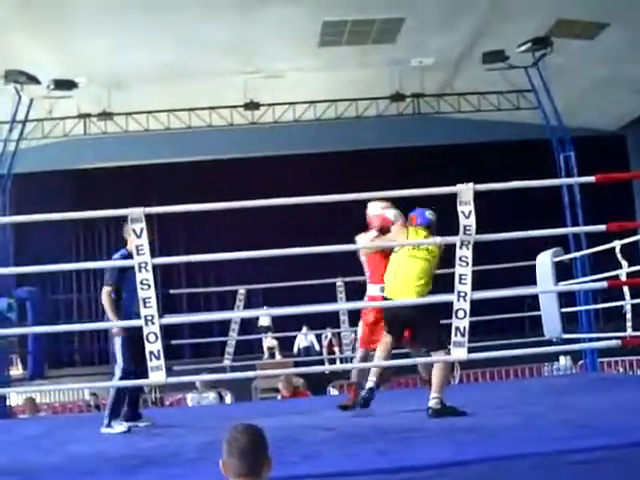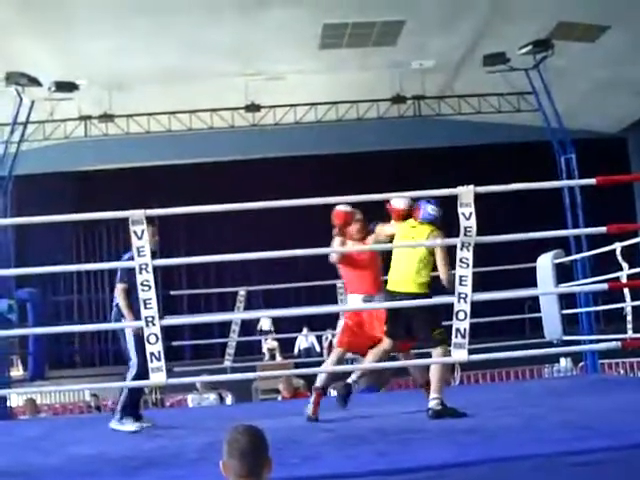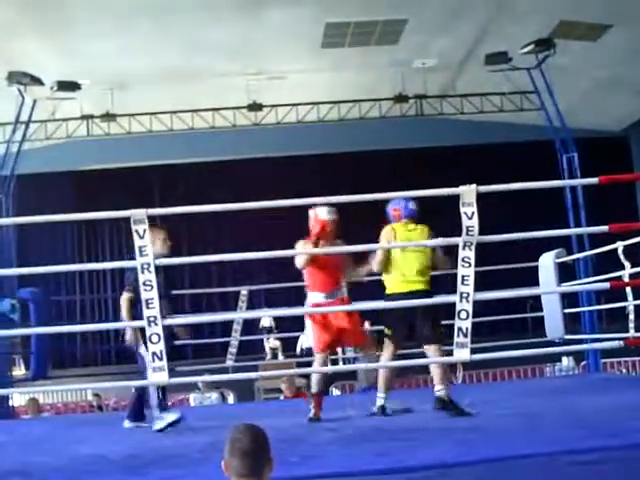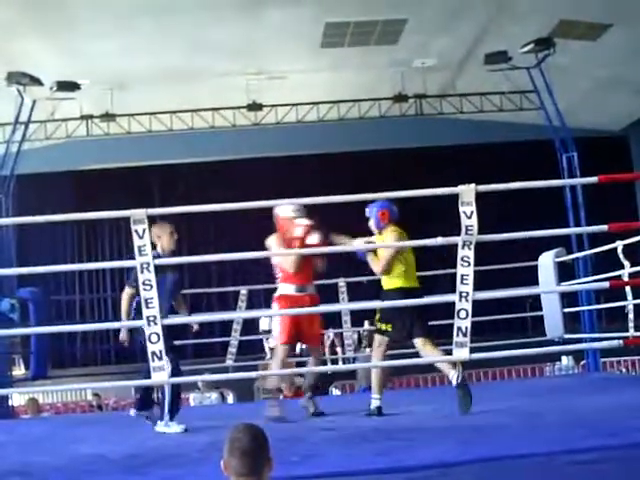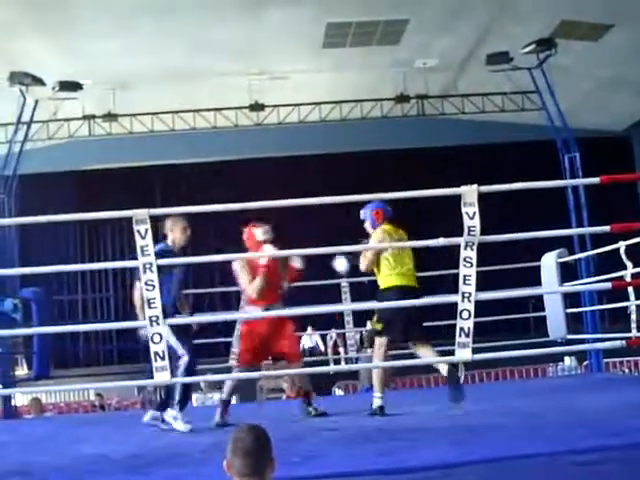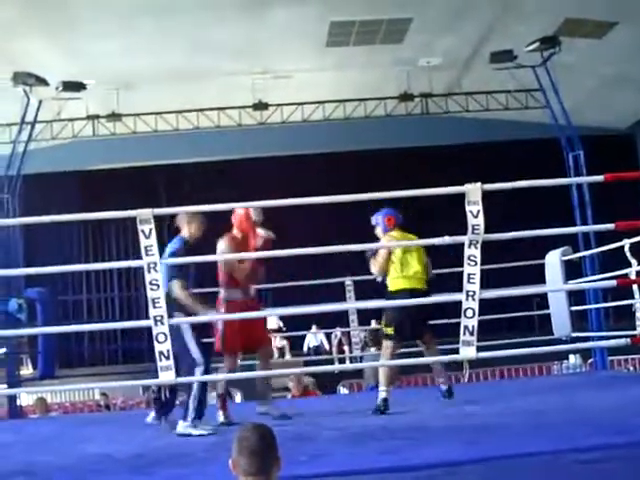
dt=0.2s
person 1, frame 1
right shoulder: (119, 260)
right elbow: (106, 294)
right wrist: (115, 321)
left hip: (137, 324)
right hip: (122, 324)
left knee: (140, 370)
right knee: (123, 370)
left ankle: (131, 415)
right ankle: (110, 421)
person 1, frame 2
right shoulder: (130, 260)
right elbow: (120, 291)
left wrist: (138, 320)
right wrist: (130, 318)
left hip: (139, 322)
right hip: (127, 321)
left knee: (143, 369)
right knee: (137, 367)
left ankle: (131, 416)
right ankle: (120, 418)
person 1, frame 3
left shoulder: (160, 269)
right elbow: (125, 299)
left wrist: (175, 325)
right wrist: (129, 329)
right hip: (137, 326)
left knee: (149, 368)
left ankle: (134, 416)
right ankle: (160, 414)
person 1, frame 4
left shoulder: (171, 265)
left elbow: (176, 296)
right elbow: (127, 295)
left wrist: (188, 318)
right wrist: (125, 327)
right knee: (170, 366)
left ankle: (142, 406)
right ankle: (166, 420)
person 1, frame 5
left shoulder: (178, 258)
right shoulder: (157, 255)
right elbow: (138, 289)
left wrist: (187, 317)
right wrist: (144, 320)
left hip: (169, 317)
left knee: (177, 361)
right knee: (185, 357)
left ankle: (158, 411)
right ankle: (174, 410)
person 1, frame 6
left shoulder: (176, 247)
right shoulder: (179, 249)
right elbow: (176, 288)
left wrist: (196, 310)
right wrist: (202, 310)
left hip: (170, 316)
right hip: (176, 316)
left knee: (178, 367)
right knee: (200, 365)
left ankle: (159, 411)
right ankle: (188, 422)
person 2, frame 1
left shoulder: (401, 232)
right shoulder: (436, 244)
left hip: (392, 302)
right hip: (416, 304)
left knee: (388, 339)
right knee: (440, 353)
left ankle: (370, 386)
right ankle: (436, 403)
person 2, frame 2
left shoulder: (401, 226)
right shoulder: (434, 235)
left elbow: (377, 234)
right elbow: (445, 274)
right wrist: (451, 287)
left hip: (393, 294)
right hip: (416, 296)
left knee: (387, 344)
right knee: (440, 349)
left ankle: (351, 383)
right ankle: (436, 404)
person 2, frame 3
left shoulder: (389, 231)
right shoulder: (426, 232)
left elbow: (377, 266)
right elbow: (443, 264)
left wrist: (377, 258)
left hip: (396, 296)
right hip: (421, 295)
left knee: (389, 348)
right knee: (432, 348)
left ankle: (380, 403)
right ankle: (442, 396)
person 2, frame 4
left shoulder: (392, 234)
right shoulder: (393, 233)
left elbow: (380, 268)
right elbow: (361, 242)
left wrist: (368, 254)
right wrist: (335, 238)
left hip: (397, 293)
right hip: (410, 293)
left knee: (379, 347)
right knee: (423, 344)
left ankle: (375, 404)
right ankle: (456, 377)
person 2, frame 5
left shoulder: (380, 234)
right shoulder: (401, 234)
left elbow: (365, 266)
left wrist: (364, 252)
left hip: (392, 292)
right hip: (411, 291)
left knee: (380, 346)
right knee: (417, 343)
left ankle: (378, 402)
right ankle: (447, 369)
person 2, frame 6
left shoulder: (388, 241)
right shoulder: (415, 241)
left elbow: (378, 270)
right elbow: (428, 270)
left wrist: (373, 258)
left hip: (400, 294)
right hip: (420, 293)
left knee: (388, 348)
right knee: (427, 340)
left ankle: (383, 398)
right ankle: (444, 385)
person 3, frame 1
right shoulder: (364, 238)
right elbow: (369, 246)
right wrist: (377, 229)
right hip: (375, 298)
right knee: (363, 348)
right ankle: (352, 396)
person 3, frame 2
left shoulder: (372, 241)
right shoulder: (340, 246)
right elbow: (335, 259)
right wrist: (338, 232)
left hip: (380, 305)
right hip: (355, 307)
left knee: (404, 351)
right knee: (337, 355)
right ankle: (314, 403)
person 3, frame 3
left shoulder: (338, 244)
right shoulder: (304, 245)
left elbow: (349, 275)
right elbow: (300, 264)
left wrist: (370, 267)
right wrist: (315, 237)
left hip: (341, 302)
right hip: (317, 305)
left knee: (367, 347)
right knee: (321, 356)
right ankle: (315, 406)
person 3, frame 4
left shoulder: (309, 236)
right shoulder: (274, 241)
left elbow: (317, 265)
right elbow: (291, 267)
left wrist: (316, 247)
right wrist: (299, 241)
left hip: (309, 296)
right hip: (287, 297)
left knee: (316, 350)
right knee: (283, 349)
left ankle: (308, 398)
right ankle: (273, 400)
person 3, frame 5
left shoulder: (275, 258)
right shoulder: (241, 263)
left elbow: (283, 286)
right elbow: (254, 292)
left wrist: (294, 270)
right wrist: (265, 267)
left hip: (277, 315)
right hip: (253, 320)
left knee: (296, 360)
right knee: (241, 367)
left ankle: (307, 404)
right ankle: (222, 412)
person 3, frame 6
left shoulder: (248, 243)
right shoulder: (226, 243)
left elbow: (257, 275)
right elbow: (240, 275)
left wrist: (260, 247)
right wrist: (254, 248)
left hip: (249, 300)
right hip: (231, 303)
left knee: (264, 351)
right knee: (230, 357)
left ankle: (265, 402)
right ankle: (222, 409)
